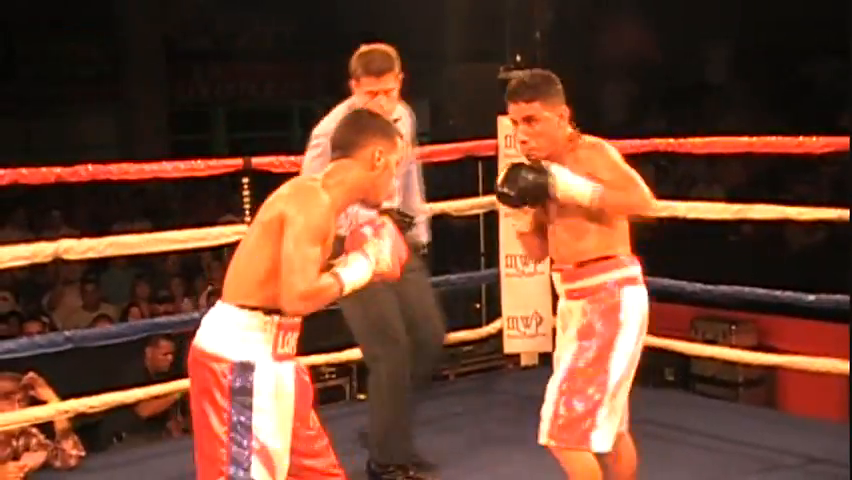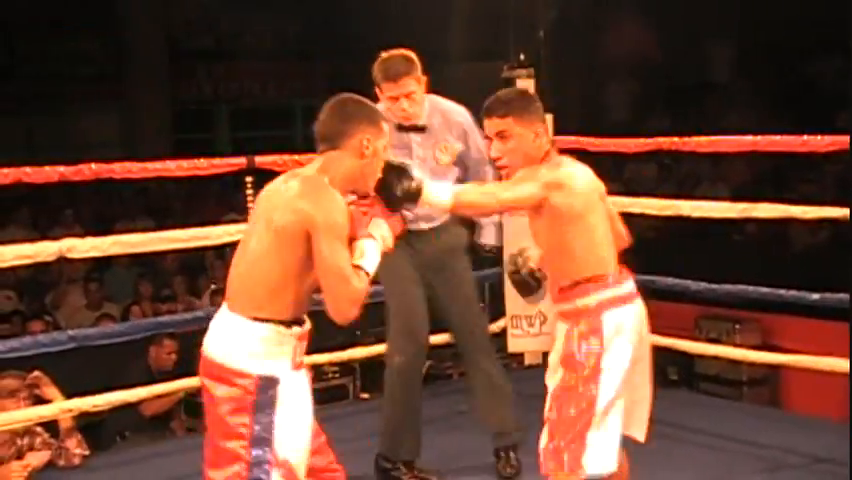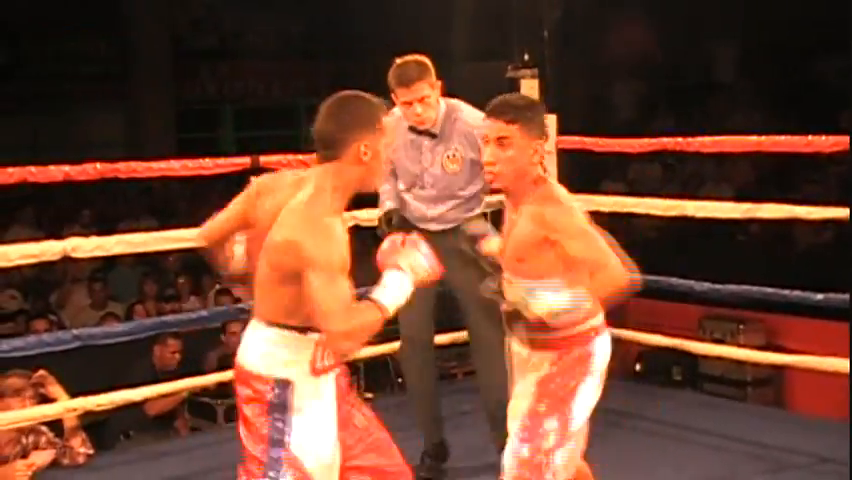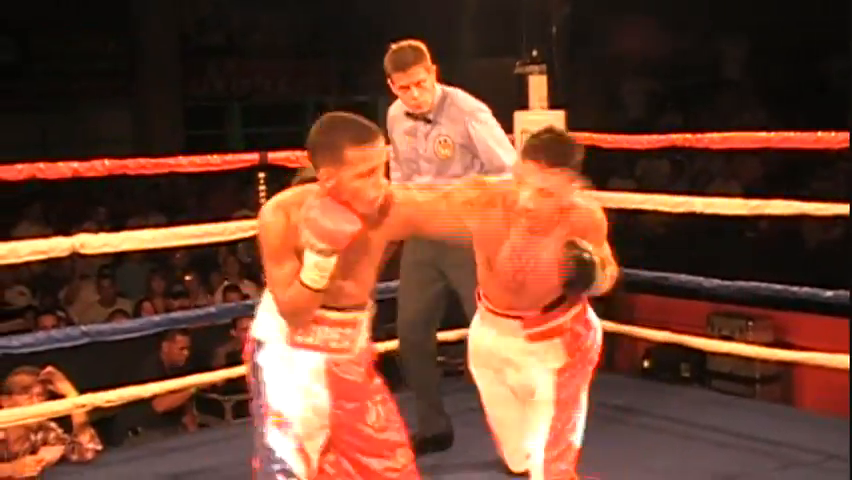
dt=0.2s
person 1, frame 1
left shoulder: (402, 117)
right shoulder: (332, 132)
left wrist: (418, 229)
right wrist: (373, 221)
left knee: (429, 335)
right knee: (391, 348)
left ankle: (386, 431)
person 1, frame 2
left shoulder: (455, 118)
left elbow: (480, 176)
left wrist: (487, 230)
left hip: (446, 235)
right hip: (397, 243)
left knee: (473, 336)
right knee: (409, 341)
left ankle: (505, 441)
person 1, frame 3
left shoulder: (470, 124)
right shoulder: (390, 128)
right wrist: (391, 208)
left hip: (464, 236)
right hip: (415, 237)
left knee: (487, 335)
right knee: (415, 337)
left ankle: (509, 441)
right ankle: (432, 443)
person 1, frame 4
left shoulder: (468, 112)
right shoulder: (396, 117)
left elbow: (507, 171)
right hip: (421, 232)
right knee: (412, 329)
right ankle: (434, 427)
person 2, frame 1
left shoulder: (589, 152)
right shoulder: (548, 164)
left elbow: (641, 202)
right elbow: (533, 250)
left wrist: (561, 184)
right wrist: (516, 203)
left hip: (613, 299)
right hip: (578, 301)
left knee: (565, 430)
right knee: (606, 423)
person 2, frame 2
left shoulder: (548, 174)
right shoulder: (578, 174)
left elbow: (495, 201)
right elbow: (619, 238)
left wrist: (423, 188)
right wrist: (545, 269)
left hip: (599, 321)
right hip: (610, 313)
right knee: (596, 435)
person 2, frame 3
left shoulder: (551, 206)
right shoulder: (526, 194)
left elbow: (620, 275)
left wrist: (546, 305)
right wrist: (497, 245)
left hip: (571, 351)
right hip: (539, 346)
person 2, frame 4
left shoulder: (586, 214)
right shoulder: (480, 198)
left elbow: (607, 269)
left wrist: (592, 280)
left hip: (561, 334)
right hip: (496, 336)
right knee: (525, 449)
person 3, frame 1
left shoulder: (309, 196)
right shoulder: (311, 201)
right elbow: (298, 298)
left wrist: (360, 261)
right wrist: (363, 264)
left hip: (260, 355)
right hip: (238, 359)
person 3, frame 2
left shoulder: (283, 188)
right shoulder: (326, 204)
right elbow: (344, 306)
left wrist: (345, 247)
right wrist: (372, 246)
left hip: (254, 355)
right hip: (257, 369)
person 3, frame 3
left shoulder: (271, 186)
right shoulder: (317, 230)
left elbow: (213, 234)
right elbow: (341, 339)
left wrist: (240, 254)
right wrist: (402, 277)
left hip: (311, 371)
right hip: (284, 378)
person 3, frame 4
left shoulder: (386, 206)
right shoulder: (280, 214)
right elbow: (290, 311)
right wrist: (320, 252)
left hip: (346, 351)
right hip: (285, 349)
